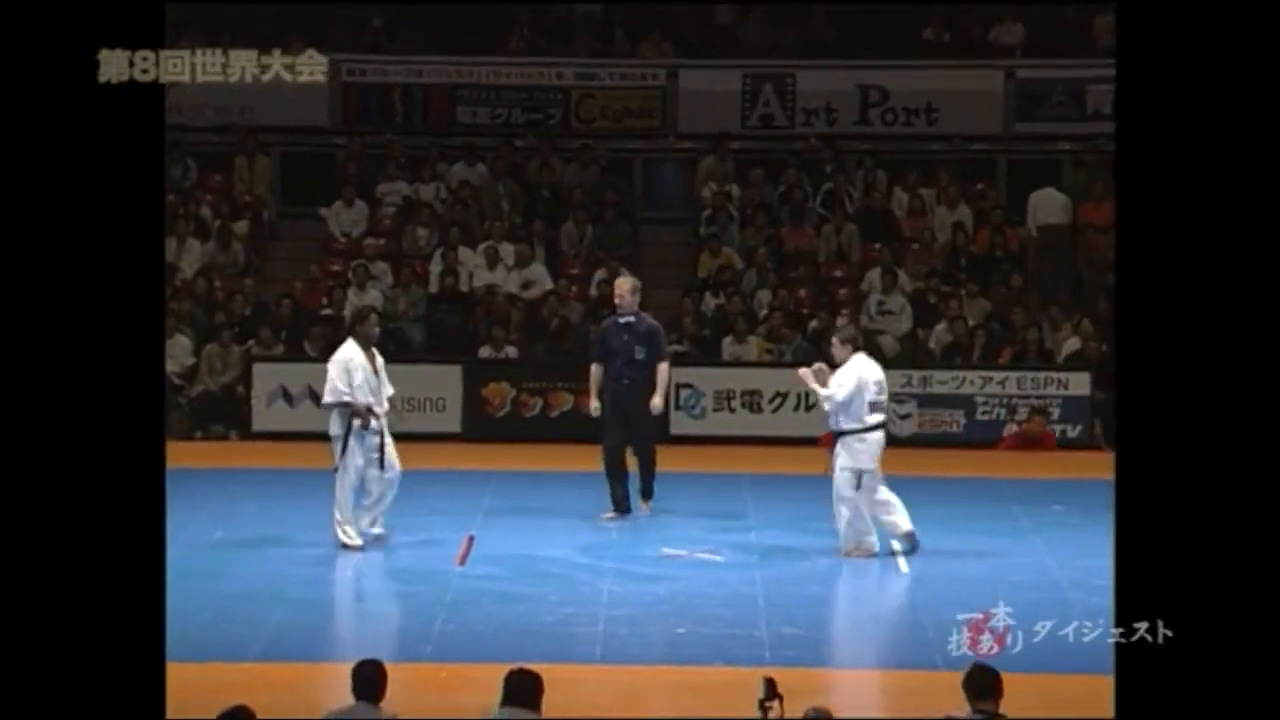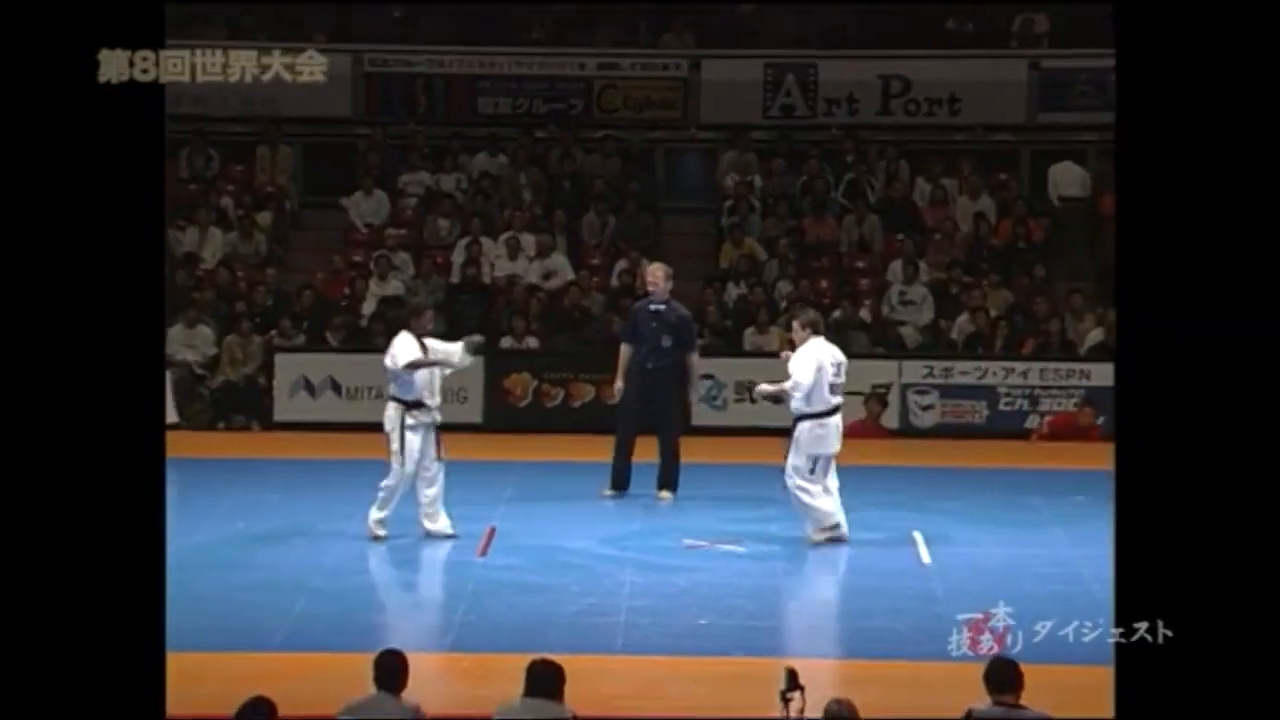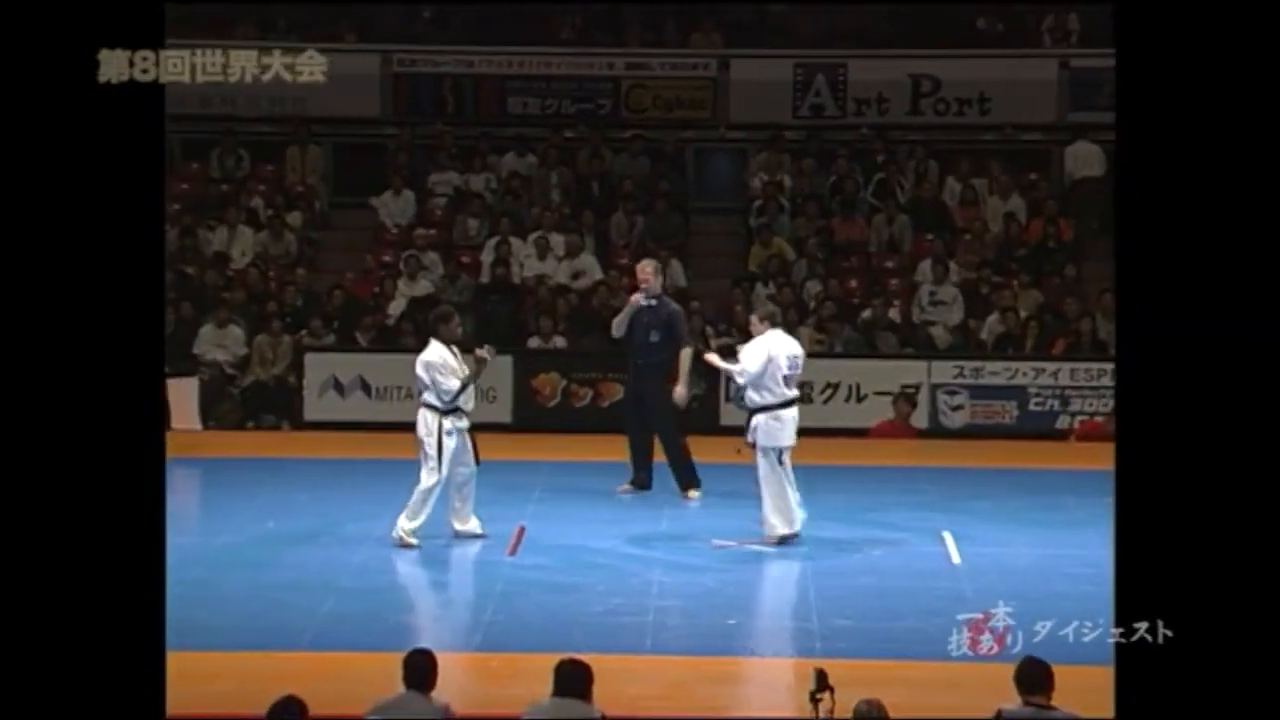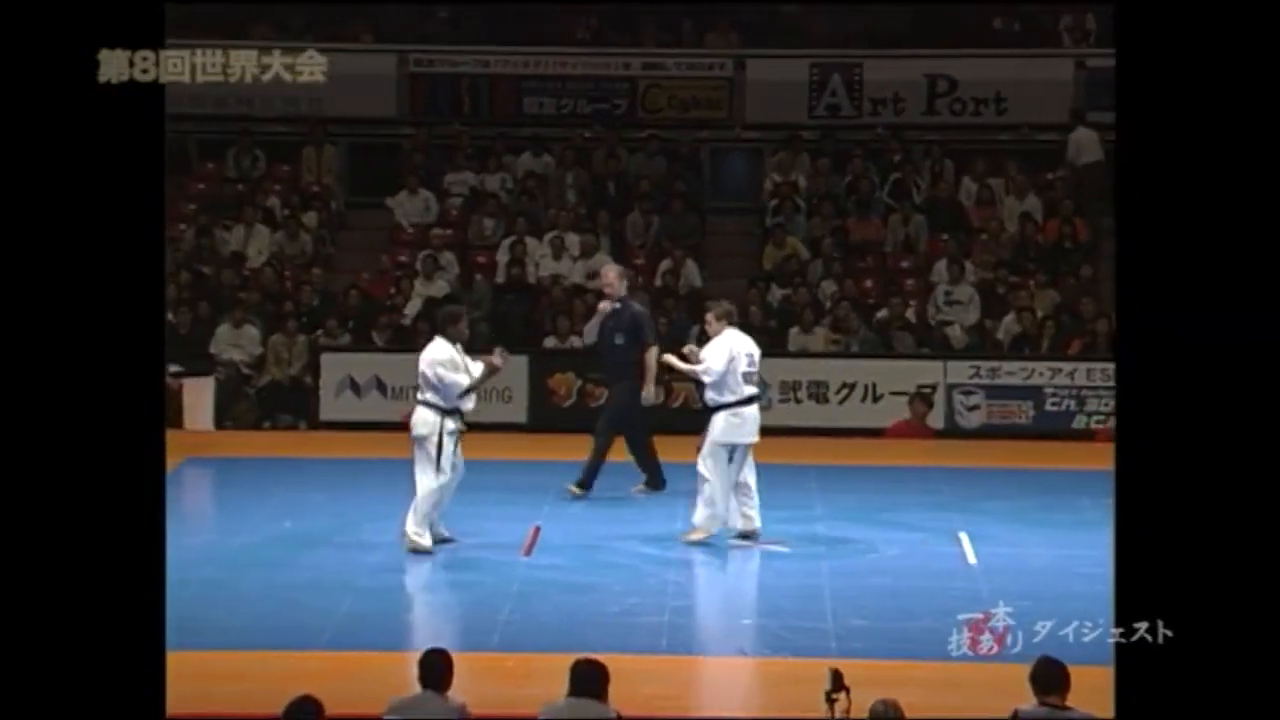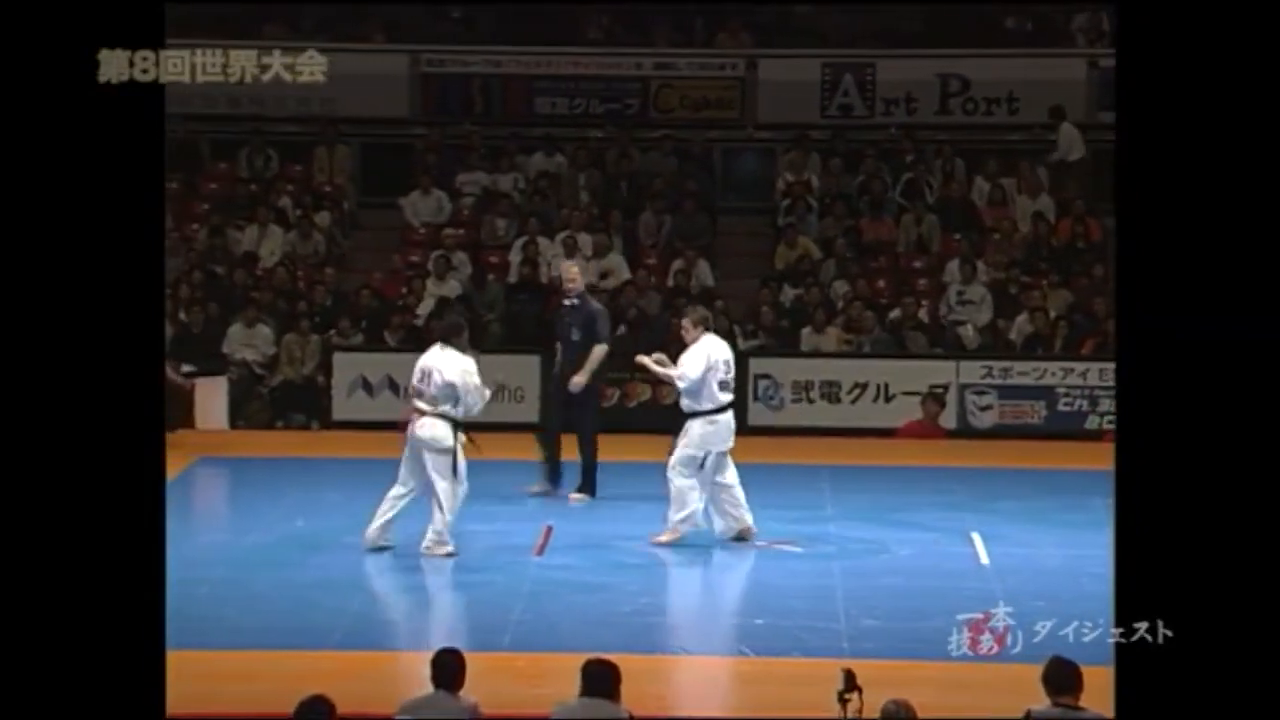
dt=0.5s
person 1, frame 1
left shoulder: (373, 354)
right shoulder: (344, 356)
right elbow: (335, 395)
left wrist: (392, 404)
right wrist: (359, 410)
left hip: (375, 423)
right hip: (351, 426)
left knee: (390, 471)
right knee: (348, 481)
left ankle: (369, 522)
right ankle: (347, 534)
person 1, frame 2
left shoulder: (429, 344)
right shoulder: (400, 344)
left elbow: (456, 352)
right elbow: (408, 363)
left wrist: (470, 343)
right wrist: (437, 363)
left hip: (425, 416)
right hip: (405, 417)
left knee: (432, 471)
right knee: (402, 472)
left ankle: (435, 524)
right ankle: (377, 520)
person 1, frame 3
left shoulder: (452, 351)
right shoulder: (432, 357)
left elbow: (462, 386)
right elbow: (452, 393)
left wrist: (480, 365)
right wrist: (477, 369)
left hip: (454, 421)
right hip: (436, 423)
left knee: (465, 472)
right knee: (433, 477)
left ankle: (464, 523)
right ankle: (405, 530)
person 1, frame 4
left shoulder: (452, 349)
right shoulder: (438, 354)
left elbow: (473, 372)
right elbow: (460, 389)
left wrist: (490, 365)
right wrist: (489, 373)
left hip: (445, 421)
right hip: (434, 422)
left knee: (451, 475)
right knee: (434, 479)
left ankle: (433, 529)
right ankle: (416, 534)
person 1, frame 5
left shoulder: (428, 356)
right shoulder: (464, 364)
left elbow: (415, 391)
right elbow: (473, 404)
right wrist: (488, 391)
left hip: (419, 426)
right hip: (440, 431)
left knee: (406, 484)
right knee: (450, 488)
left ankle: (375, 535)
right ankle: (437, 543)
person 2, frame 1
left shoulder: (651, 327)
right shoulder: (607, 327)
left elbow: (663, 363)
right elbow: (598, 364)
left wrist: (659, 395)
right wrist: (594, 397)
left hip: (642, 397)
right hip: (614, 395)
left knee: (644, 450)
right knee: (612, 451)
left ankle: (645, 497)
right ankle: (620, 506)
person 2, frame 2
left shoulder: (681, 316)
right shoulder: (638, 310)
left elbow: (691, 353)
right elbow: (627, 344)
left wrist: (692, 387)
right wrist: (620, 377)
left hip: (667, 381)
right hip: (638, 377)
left knee: (668, 436)
right knee: (625, 430)
left ankle: (667, 486)
right ankle: (618, 484)
person 2, frame 3
left shoulder: (672, 310)
right shoulder: (636, 307)
left elbow: (685, 348)
right elbow: (616, 333)
left wrist: (682, 383)
right wrist: (629, 309)
left hip: (660, 379)
right hip: (637, 376)
left knee: (669, 431)
right knee: (636, 430)
left ankle: (690, 484)
right ankle: (641, 479)
person 2, frame 4
left shoulder: (637, 312)
right shoulder: (606, 313)
left elbow: (652, 348)
right elbow: (588, 339)
left wrist: (650, 384)
right wrist: (599, 317)
left hip: (629, 381)
right hip: (614, 379)
left knee: (604, 429)
right knee: (635, 432)
left ankle: (584, 484)
right ankle: (655, 480)
person 2, frame 5
left shoulder: (594, 309)
right shoulder: (563, 309)
left elbow: (602, 345)
left wrist: (584, 375)
right wrist: (556, 375)
left hip: (584, 379)
right hip: (562, 377)
left knee: (586, 434)
right knee: (548, 426)
left ankle: (587, 488)
right ankle: (551, 479)
person 3, frame 1
left shoulder: (850, 370)
right shoulder: (872, 366)
left elbow: (833, 401)
left wrist: (811, 382)
right wrist: (827, 378)
left hip: (854, 440)
right hip: (872, 435)
left knee: (847, 494)
right knee: (873, 489)
left ankle: (862, 544)
right ankle: (903, 529)
person 3, frame 2
left shoulder: (807, 353)
right shoulder: (835, 351)
left elbow: (799, 387)
left wrist: (770, 389)
right wrist: (794, 362)
left hip: (813, 424)
right hip: (830, 420)
left knee: (797, 476)
right knee: (823, 478)
left ankle: (828, 522)
right ankle: (834, 528)
person 3, frame 3
left shoulder: (763, 345)
right shoulder: (792, 344)
left elbow: (743, 373)
left wrist: (716, 361)
right wrist: (746, 357)
left hip: (770, 418)
right hip: (784, 413)
left knee: (774, 474)
right knee: (774, 471)
left ankle: (784, 527)
right ankle: (790, 520)
person 3, frame 4
left shoulder: (723, 343)
right shoulder: (746, 342)
left elbow: (710, 373)
left wrist: (678, 364)
right wrist: (700, 359)
left hip: (731, 415)
right hip: (746, 412)
left knee: (711, 467)
right knee: (738, 472)
left ankle: (706, 525)
right ankle: (749, 525)
person 3, frame 5
left shoulder: (701, 349)
right shoulder: (720, 346)
left elbow: (685, 379)
left wrist: (653, 367)
right wrist: (668, 366)
left hip: (706, 422)
right hip: (721, 418)
left knee: (680, 470)
right knee: (722, 476)
left ankle: (678, 526)
right ankle: (742, 525)
